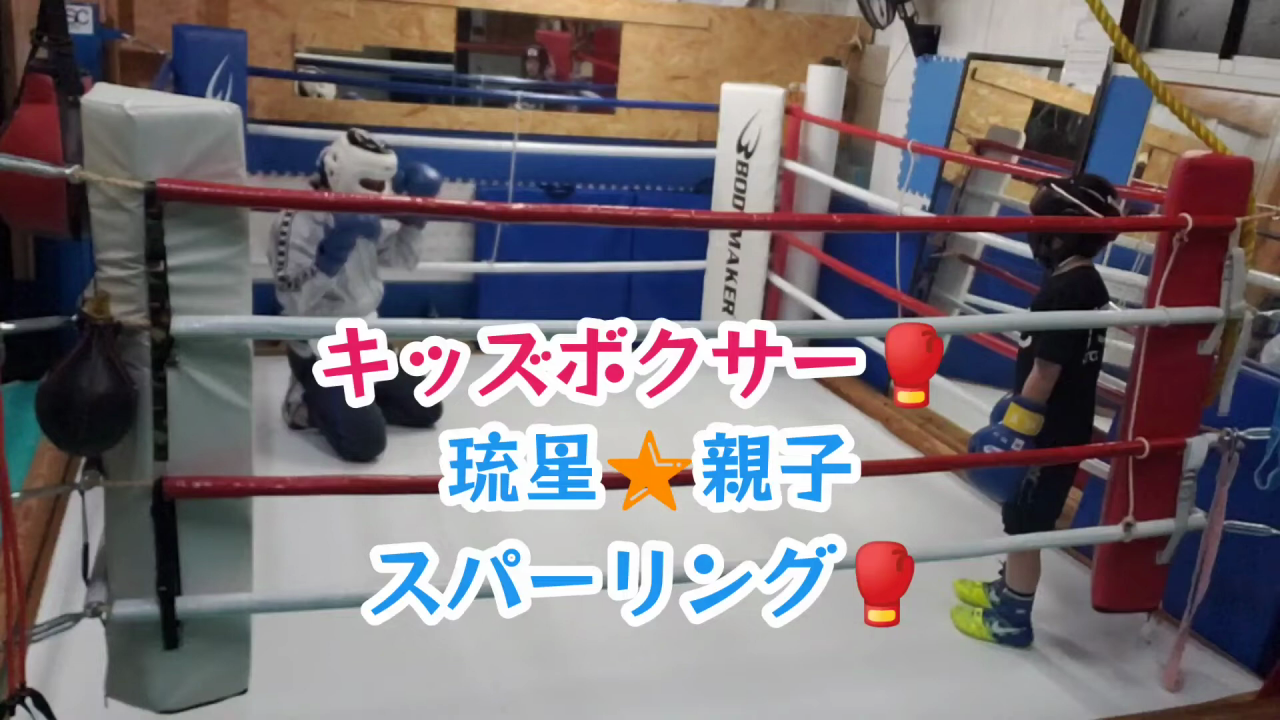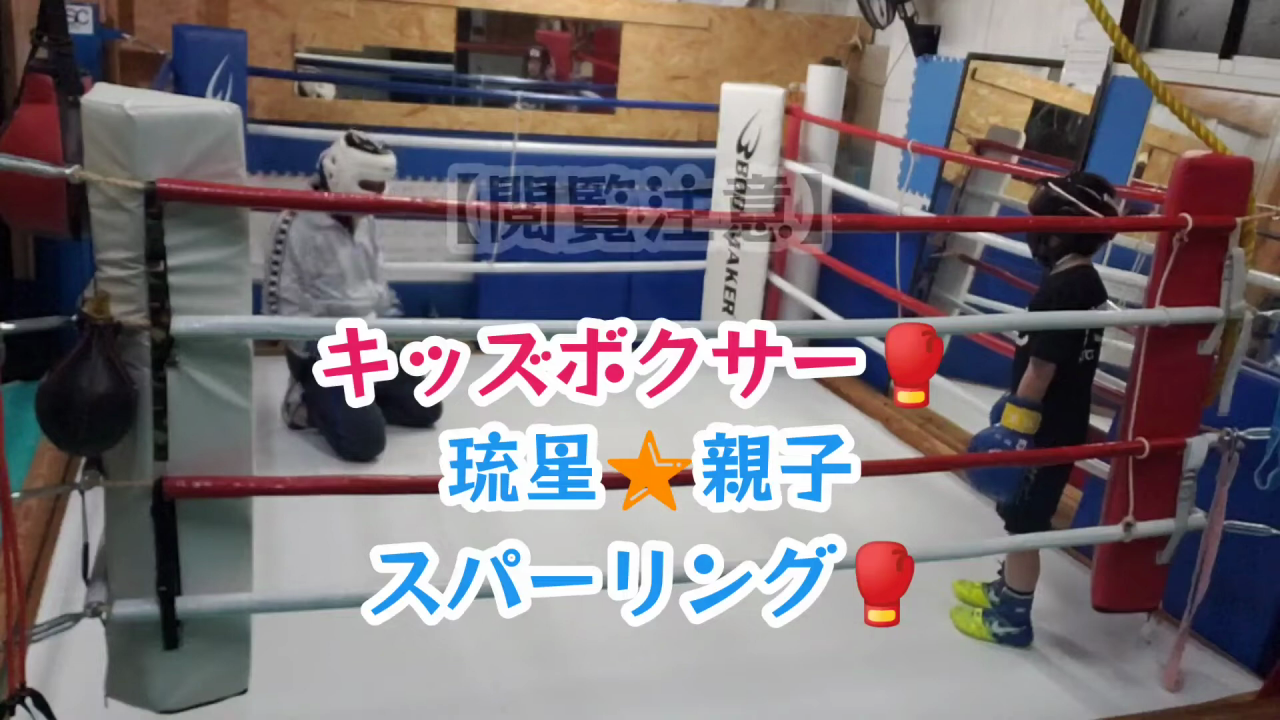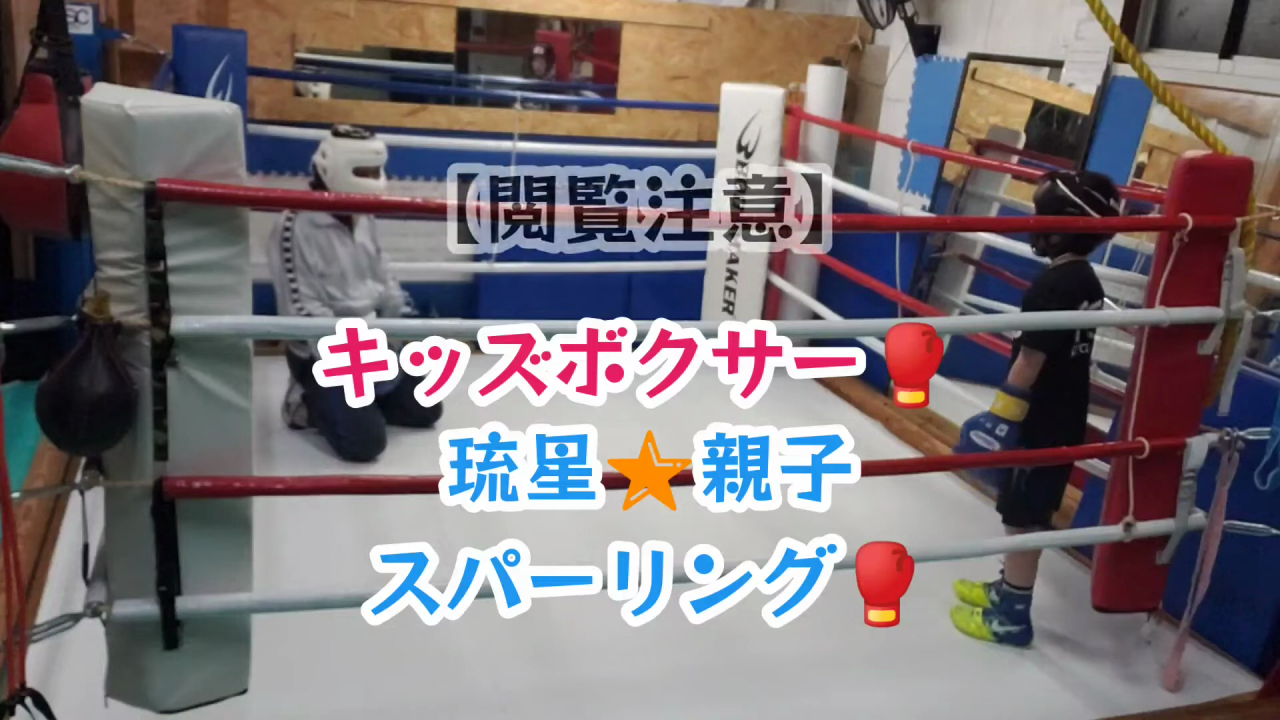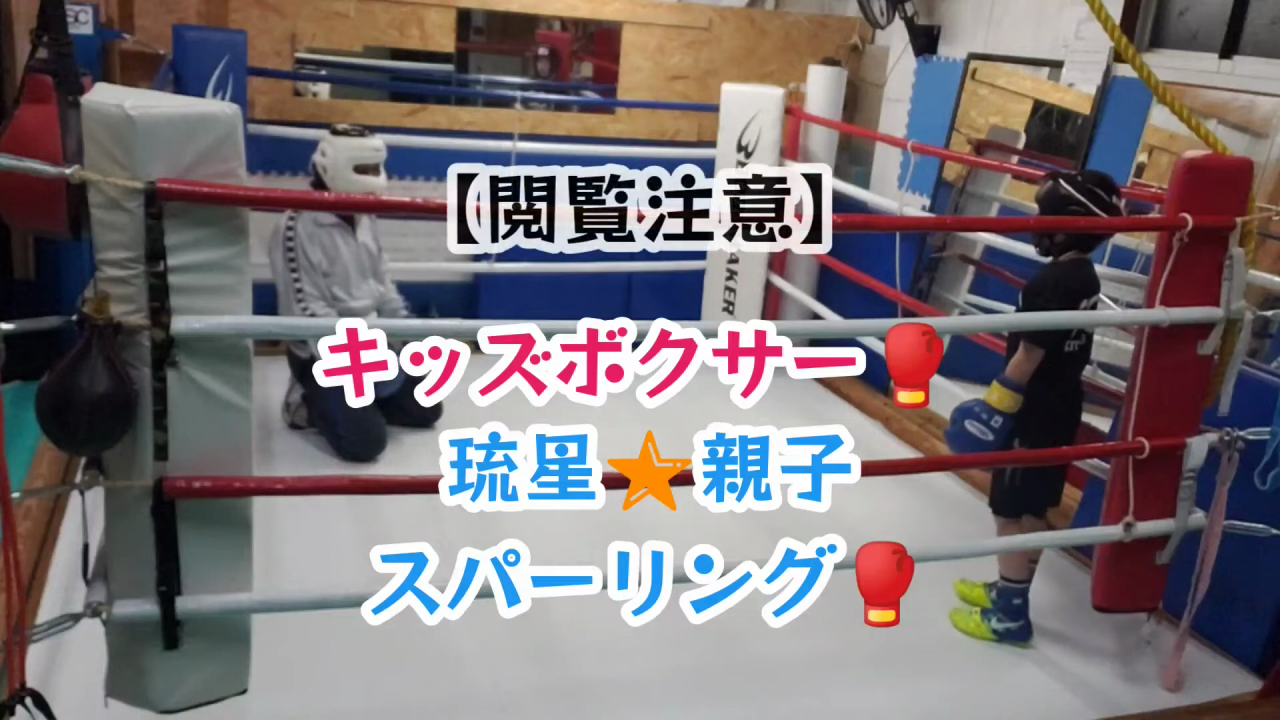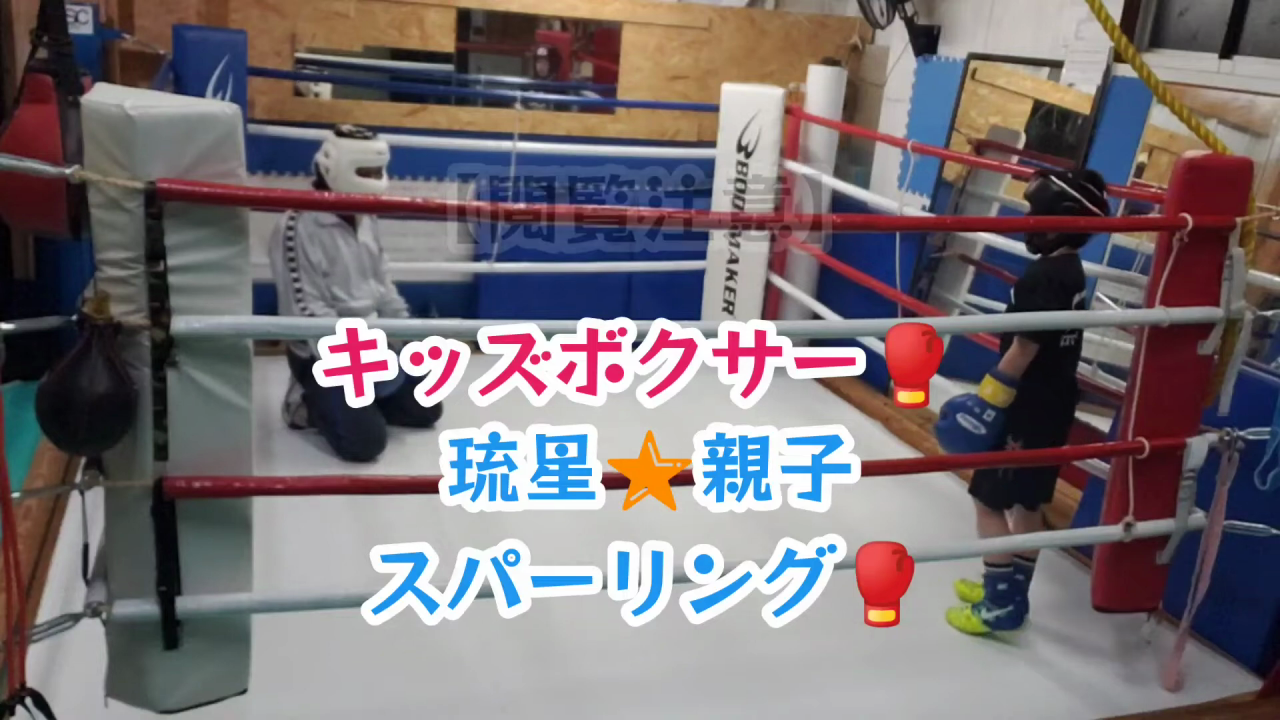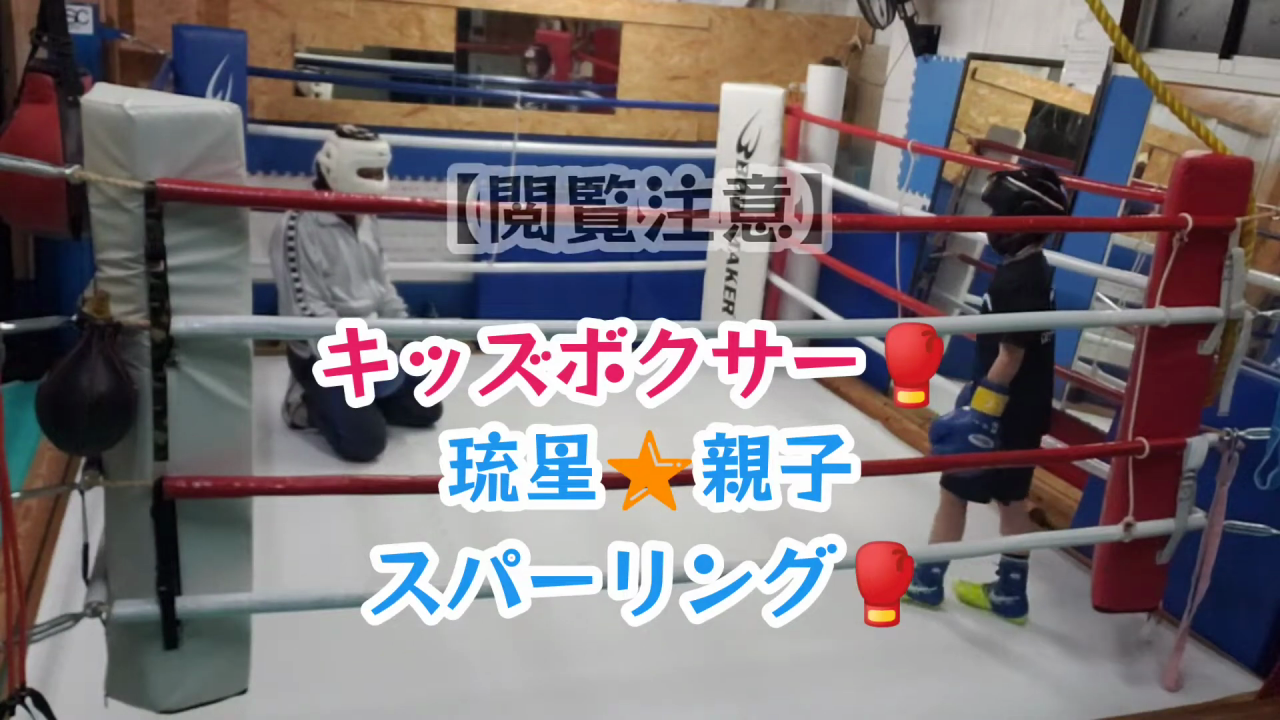
dt=0.3s
person 1, frame 1
left shoulder: (1061, 293)
right shoulder: (1090, 285)
left elbow: (1045, 372)
left wrist: (1014, 429)
right wrist: (1018, 416)
left hip: (1048, 430)
right hip: (1068, 424)
left knee: (1024, 525)
right knee: (1026, 519)
left ankle: (1011, 620)
right ankle: (1006, 589)
person 1, frame 2
left shoulder: (1058, 292)
right shoulder: (1089, 283)
left elbow: (1040, 370)
left wrist: (1014, 429)
left hip: (1045, 429)
right hip: (1066, 423)
left knee: (1023, 523)
right knee: (1025, 518)
left ankle: (1012, 619)
right ankle: (1005, 589)
person 1, frame 3
left shoulder: (1051, 286)
right shoulder: (1087, 281)
left elbow: (1031, 360)
left wrist: (1001, 418)
left hip: (1039, 422)
right hip: (1064, 418)
left knee: (1020, 519)
right knee: (1033, 514)
left ankle: (1011, 619)
right ankle: (1006, 589)
person 1, frame 4
left shoulder: (1051, 282)
right shoulder: (1085, 278)
left elbow: (1028, 355)
left wrist: (995, 408)
left hip: (1034, 415)
right hip: (1059, 412)
left knee: (1010, 513)
right knee: (1033, 509)
left ankle: (1010, 615)
right ankle: (1008, 590)
person 1, frame 5
left shoulder: (1043, 277)
right shoulder: (1071, 273)
left elbow: (1024, 350)
left wrist: (987, 401)
left hip: (1028, 411)
right hip: (1052, 409)
left knee: (989, 501)
right knee: (1027, 504)
left ankle: (1000, 604)
right ankle: (1013, 591)
person 1, frame 6
left shoulder: (1016, 280)
right shoulder: (1032, 269)
left elbow: (1010, 355)
left wrist: (981, 410)
right wrist: (977, 395)
left hip: (1006, 412)
right hip: (1025, 408)
left knee: (954, 491)
right knee: (1010, 498)
left ankle: (926, 580)
right ankle: (1010, 592)
person 2, frame 1
left shoulder: (363, 216)
right shoulder: (297, 222)
left elbow: (403, 257)
right elbow: (294, 299)
left wrist: (414, 214)
right wrist: (334, 251)
right hip: (321, 352)
left knee: (426, 410)
right knee: (365, 441)
left ankle: (351, 401)
right ankle: (310, 404)
person 2, frame 2
left shoulder: (364, 220)
right shoulder: (296, 226)
right elbow: (279, 306)
right hip: (321, 354)
left knee: (426, 410)
right knee: (364, 440)
right ankle: (309, 404)
person 2, frame 3
left shoulder: (363, 220)
right shoulder: (296, 228)
left elbow: (383, 282)
right elbow: (304, 311)
right hip: (320, 354)
left knee: (427, 410)
right knee: (365, 441)
left ankle: (347, 399)
right ankle: (310, 404)
person 2, frame 4
left shoulder: (363, 221)
right shoulder: (298, 228)
left elbow: (382, 285)
right elbow: (308, 311)
right hip: (322, 354)
left knee: (426, 410)
right knee: (366, 441)
left ankle: (349, 399)
right ankle: (309, 404)
person 2, frame 5
left shoulder: (365, 221)
right shoulder: (299, 228)
left elbow: (382, 284)
right elbow: (307, 310)
right hip: (322, 354)
left knee: (427, 410)
right knee: (366, 441)
right ankle: (310, 403)
person 2, frame 6
left shoulder: (365, 221)
right shoulder: (299, 228)
left elbow: (382, 285)
right elbow: (308, 310)
right hip: (322, 355)
left knee: (426, 411)
right knee: (365, 441)
right ankle: (309, 403)
